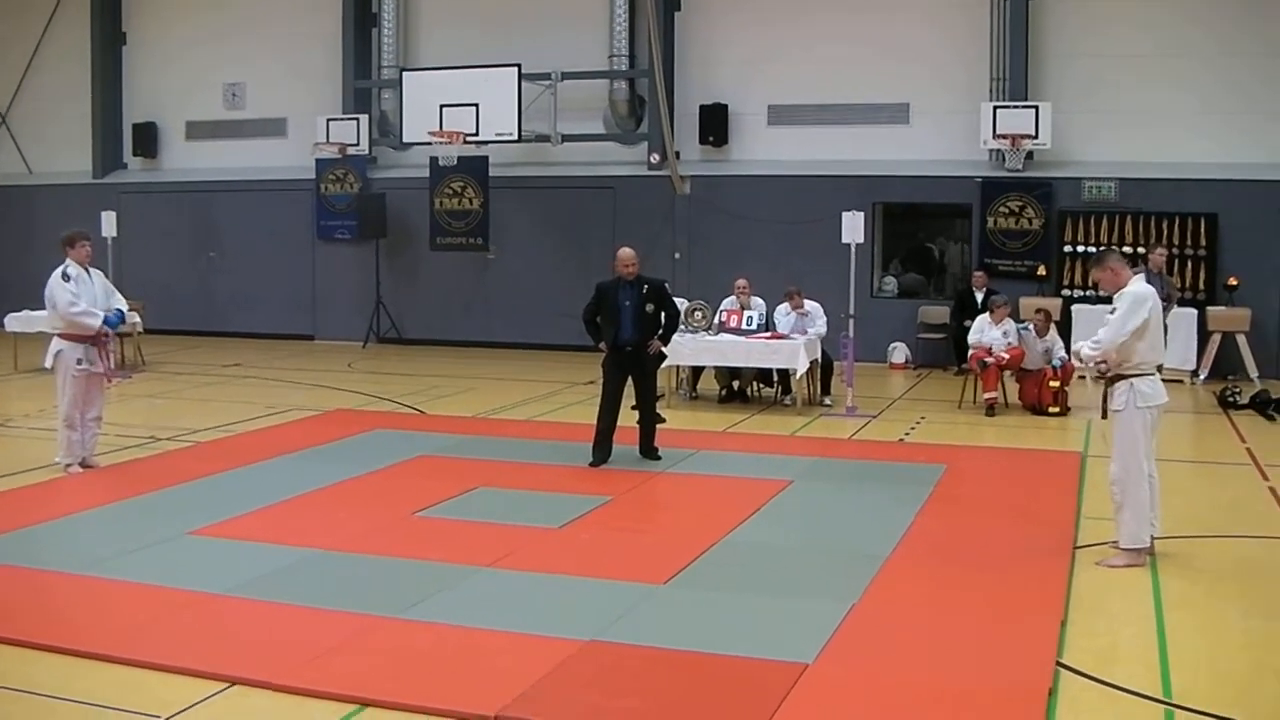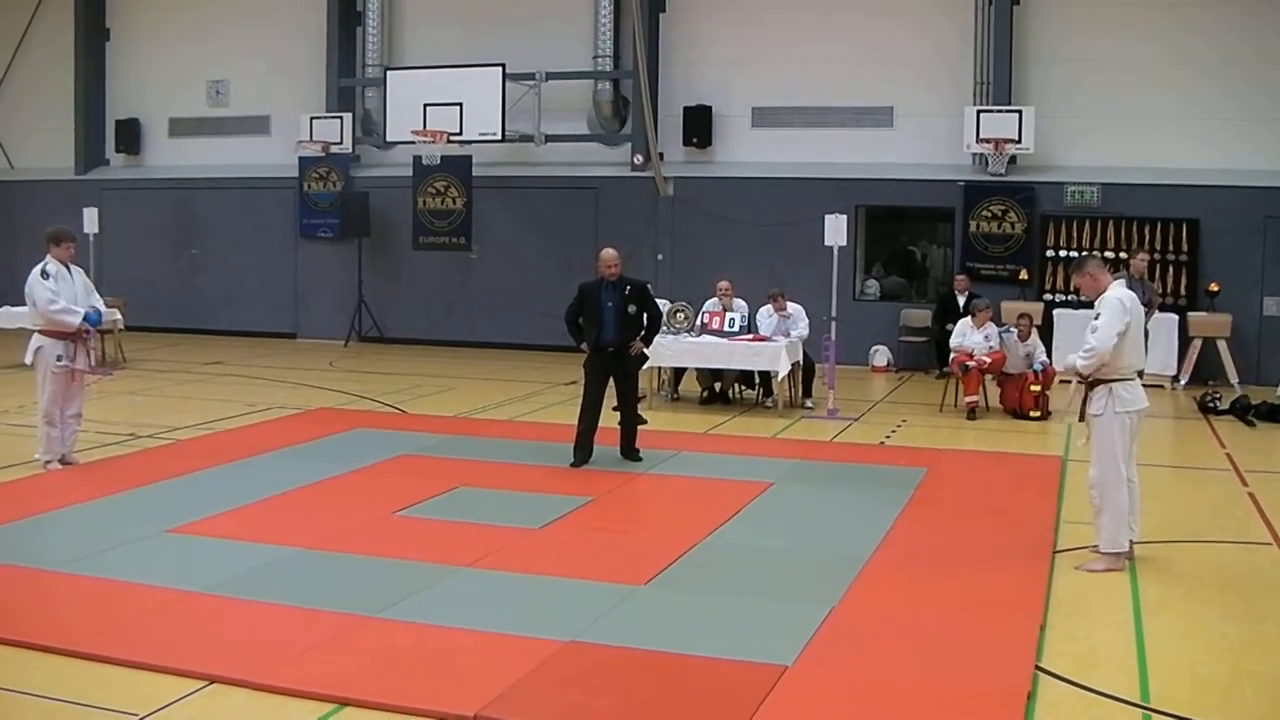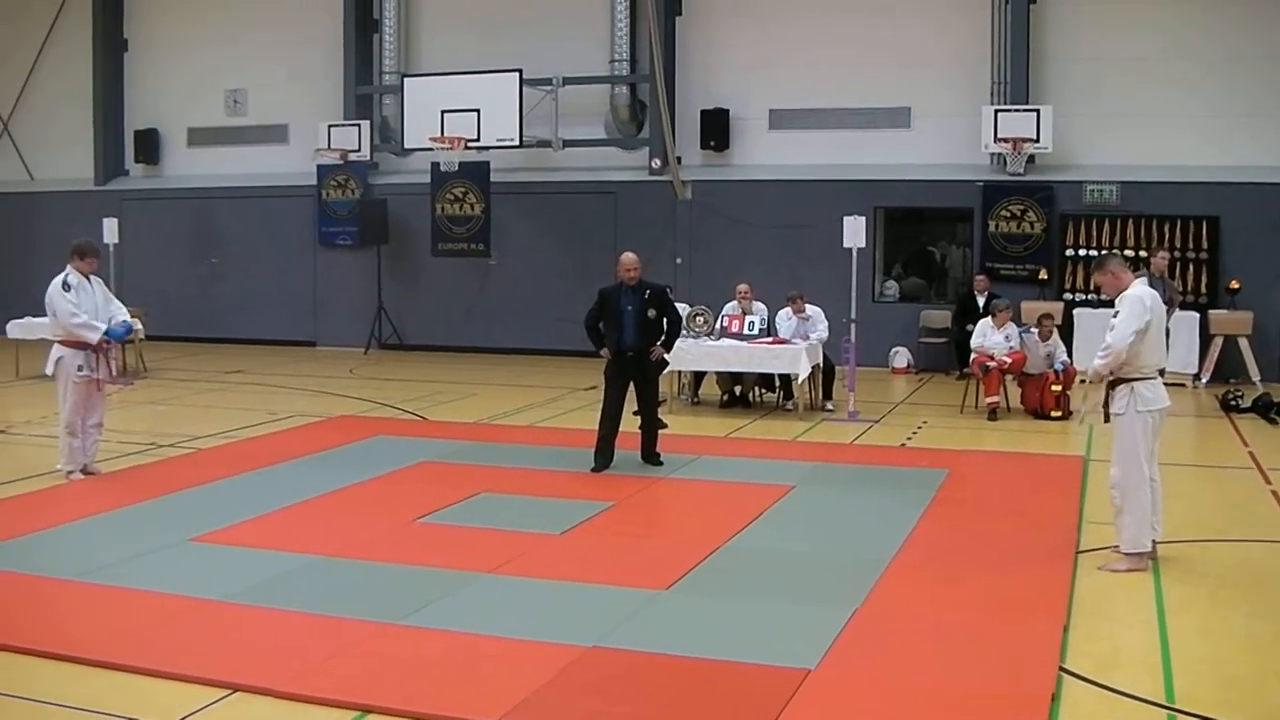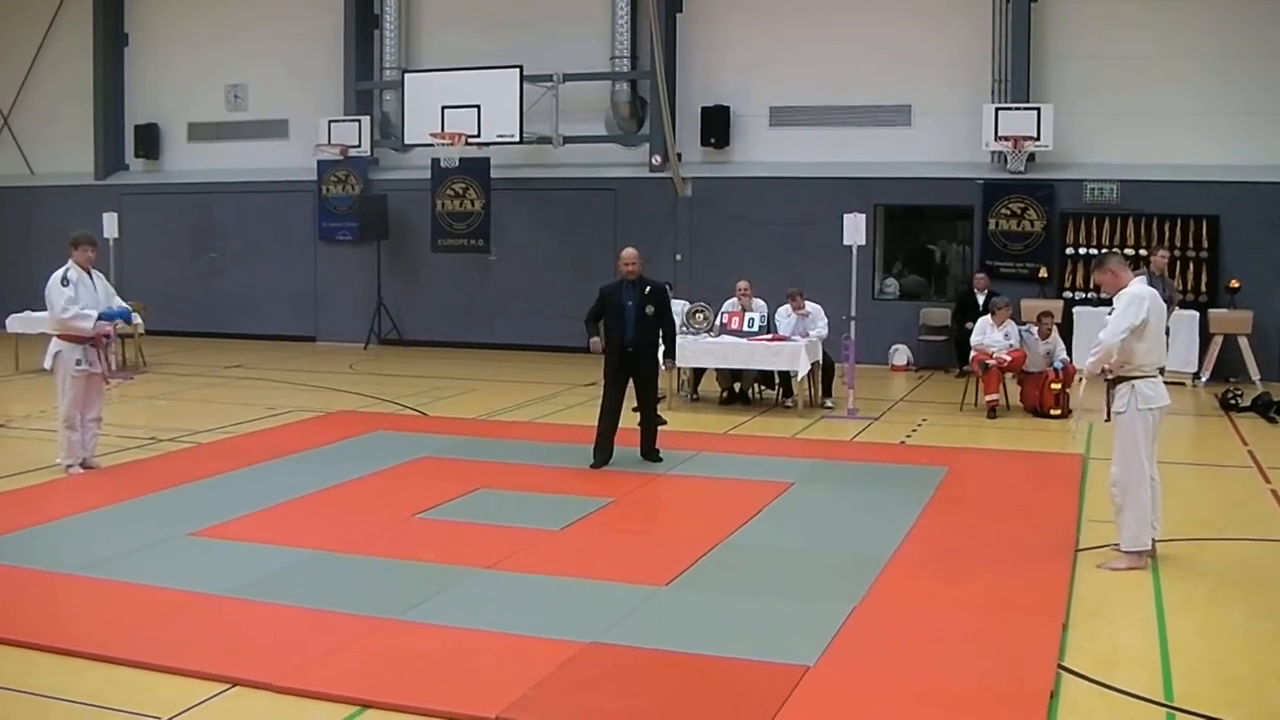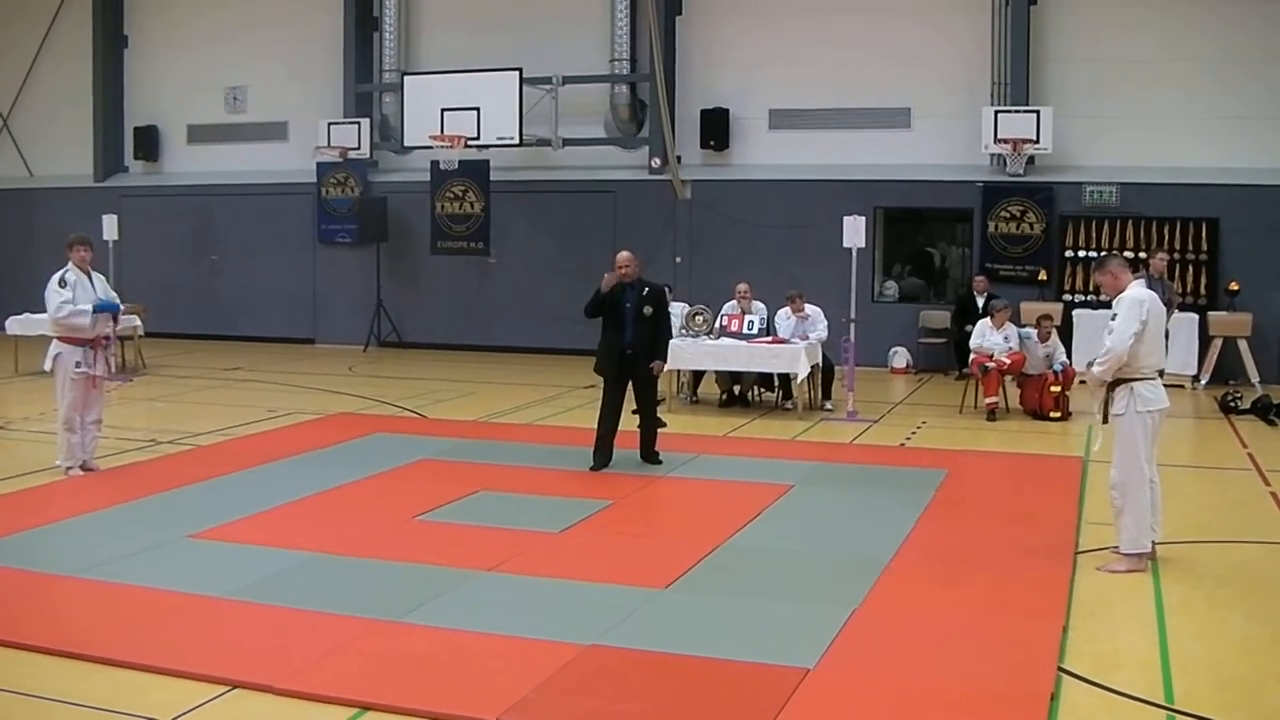
dt=0.3s
person 1, frame 1
left shoulder: (1132, 296)
right shoulder: (1145, 292)
left elbow: (1108, 340)
left wrist: (1082, 350)
right wrist: (1109, 362)
left hip: (1134, 392)
right hip: (1143, 387)
left knee: (1128, 470)
right knee: (1142, 466)
left ankle: (1133, 548)
right ankle: (1143, 536)
person 1, frame 2
left shoulder: (1112, 301)
right shoulder: (1127, 297)
left elbow: (1100, 347)
left wrist: (1076, 363)
right wrist: (1090, 368)
left hip: (1114, 396)
right hip: (1126, 391)
left knee: (1107, 474)
right knee: (1122, 470)
left ankle: (1113, 552)
right ankle: (1122, 541)
person 1, frame 3
left shoulder: (1134, 299)
right shoulder: (1148, 296)
left elbow: (1116, 344)
left wrist: (1097, 369)
right wrist: (1110, 368)
left hip: (1135, 395)
right hip: (1145, 390)
left knee: (1128, 474)
right knee: (1144, 470)
left ankle: (1135, 552)
right ankle: (1145, 540)
person 1, frame 4
left shoulder: (1132, 297)
right shoulder: (1149, 295)
left elbow: (1109, 340)
left wrist: (1092, 366)
right wrist: (1114, 365)
left hip: (1136, 393)
right hip: (1146, 388)
left knee: (1129, 472)
right knee: (1144, 468)
left ankle: (1135, 550)
right ankle: (1145, 539)
person 1, frame 5
left shoulder: (1130, 300)
right shoulder: (1148, 297)
left elbow: (1117, 348)
left wrist: (1096, 374)
right wrist: (1105, 368)
left hip: (1135, 396)
right hip: (1145, 391)
left knee: (1128, 474)
right knee: (1143, 470)
left ankle: (1135, 552)
right ankle: (1144, 541)
person 2, frame 1
left shoulder: (97, 276)
right shoulder: (62, 276)
left elbow: (116, 298)
right elbow: (70, 308)
left wrist: (117, 313)
right wrist: (102, 319)
left hip: (94, 348)
right hip: (71, 348)
left knee: (93, 406)
right knee: (71, 407)
left ankle: (86, 454)
right ankle: (70, 459)
person 2, frame 2
left shoulder: (77, 273)
right shoulder: (42, 273)
left elbow: (93, 298)
right elbow: (50, 306)
left wrist: (95, 312)
right wrist: (83, 315)
left hip: (75, 345)
right hip: (51, 345)
left knee: (73, 403)
right knee: (50, 404)
left ankle: (66, 451)
right ankle: (49, 455)
person 2, frame 3
left shoulder: (96, 283)
right shoulder: (62, 284)
left elbow: (112, 306)
right elbow: (73, 320)
left wrist: (124, 323)
right wrist: (106, 331)
left hip: (94, 355)
right hip: (71, 355)
left knee: (94, 413)
right knee: (72, 414)
left ankle: (87, 461)
right ankle: (72, 465)
person 2, frame 4
left shoulder: (97, 278)
right shoulder: (62, 278)
left elbow: (112, 301)
right elbow: (64, 313)
left wrist: (122, 311)
right wrist: (99, 316)
left hip: (93, 349)
right hip: (70, 350)
left knee: (93, 407)
right knee: (71, 408)
left ankle: (87, 455)
right ankle: (70, 459)
person 2, frame 5
left shoulder: (99, 280)
right shoulder: (62, 279)
left elbow: (110, 310)
right elbow: (59, 312)
left wrist: (113, 309)
right wrist: (92, 310)
left hip: (94, 351)
right hip: (70, 351)
left knee: (93, 409)
right knee: (70, 410)
left ankle: (86, 457)
right ankle: (70, 461)
person 3, frame 1
left shoulder: (655, 287)
right shoulder: (604, 289)
left elbow: (673, 314)
right elbow: (588, 315)
left wrist: (663, 339)
right wrist: (599, 340)
left hip: (644, 354)
right hip: (615, 354)
left knee: (647, 405)
right knee: (608, 405)
left ankle: (648, 448)
right ankle: (601, 451)
person 3, frame 2
left shoulder: (637, 288)
right shoulder: (587, 289)
left elbow: (655, 315)
right elbow: (570, 316)
left wrist: (645, 341)
right wrist: (581, 341)
left hip: (626, 355)
right hip: (597, 355)
left knee: (629, 406)
right knee: (590, 405)
left ankle: (629, 449)
right ankle: (582, 452)
person 3, frame 3
left shoulder: (657, 293)
right shoulder: (607, 294)
left elbow: (675, 320)
right elbow: (590, 322)
left wrist: (665, 346)
right wrist: (601, 346)
left hip: (647, 360)
right hip: (617, 361)
left knee: (649, 410)
right knee: (610, 411)
left ankle: (649, 453)
right ankle: (603, 457)
person 3, frame 4
left shoulder: (656, 290)
right shoulder: (608, 291)
left elbow: (668, 324)
right elbow: (592, 318)
left wrist: (670, 355)
right wrist: (593, 336)
left hip: (645, 357)
right hip: (617, 357)
left knee: (648, 406)
right knee: (610, 407)
left ankle: (649, 449)
right ankle: (602, 453)
person 3, frame 5
left shoulder: (655, 292)
right shoulder: (610, 292)
left elbow: (664, 328)
right elbow: (589, 312)
left wrist: (661, 357)
right wrist: (603, 290)
left hip: (645, 359)
right hip: (615, 359)
left knee: (648, 409)
right knee: (609, 410)
left ankle: (648, 452)
right ankle: (602, 455)
